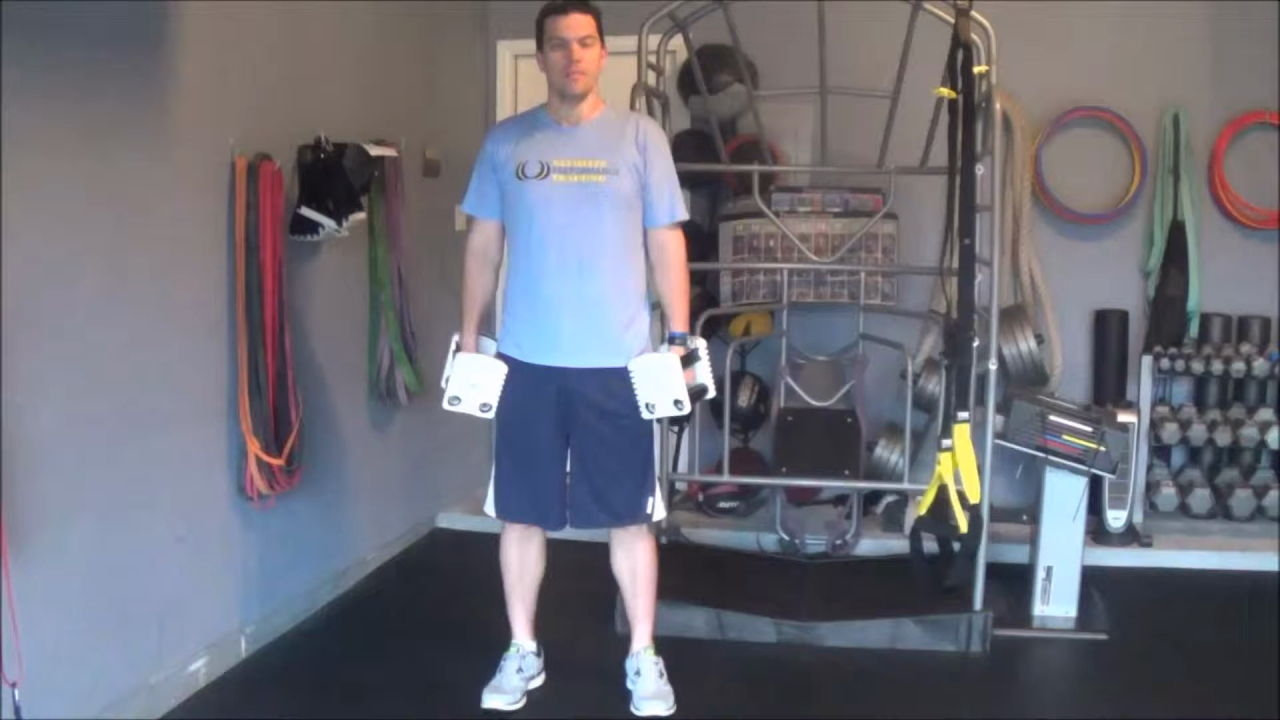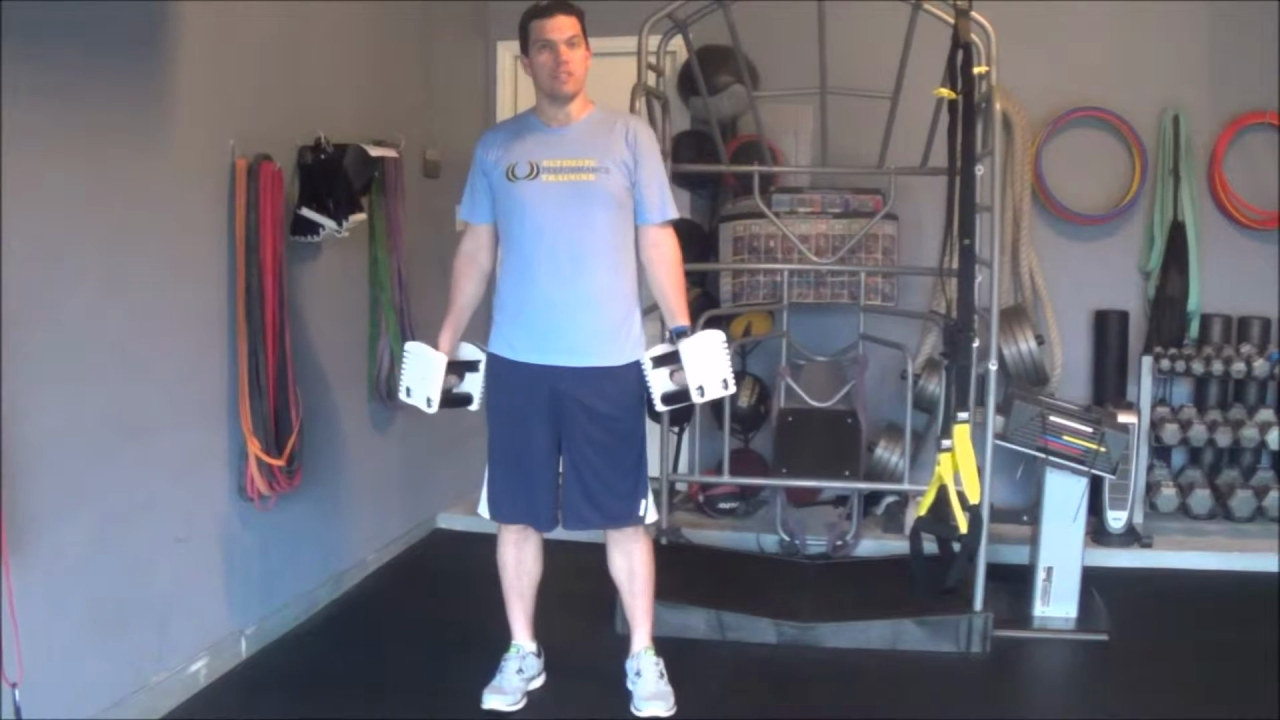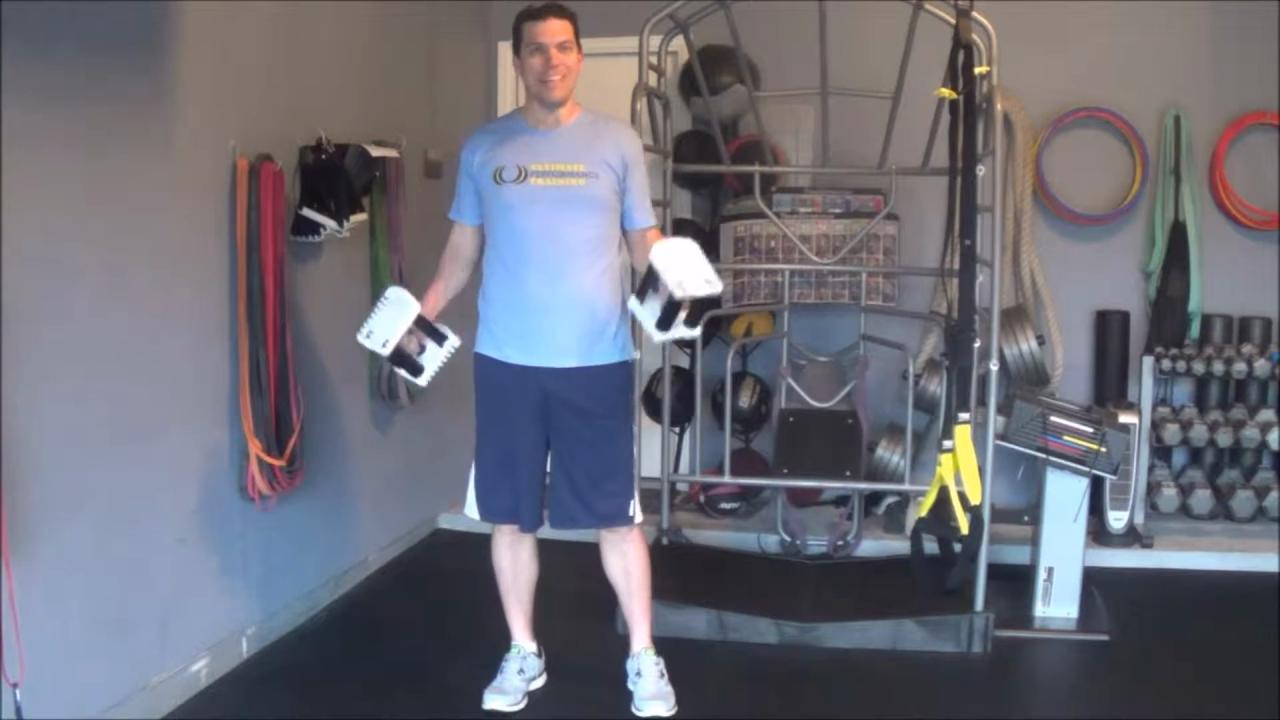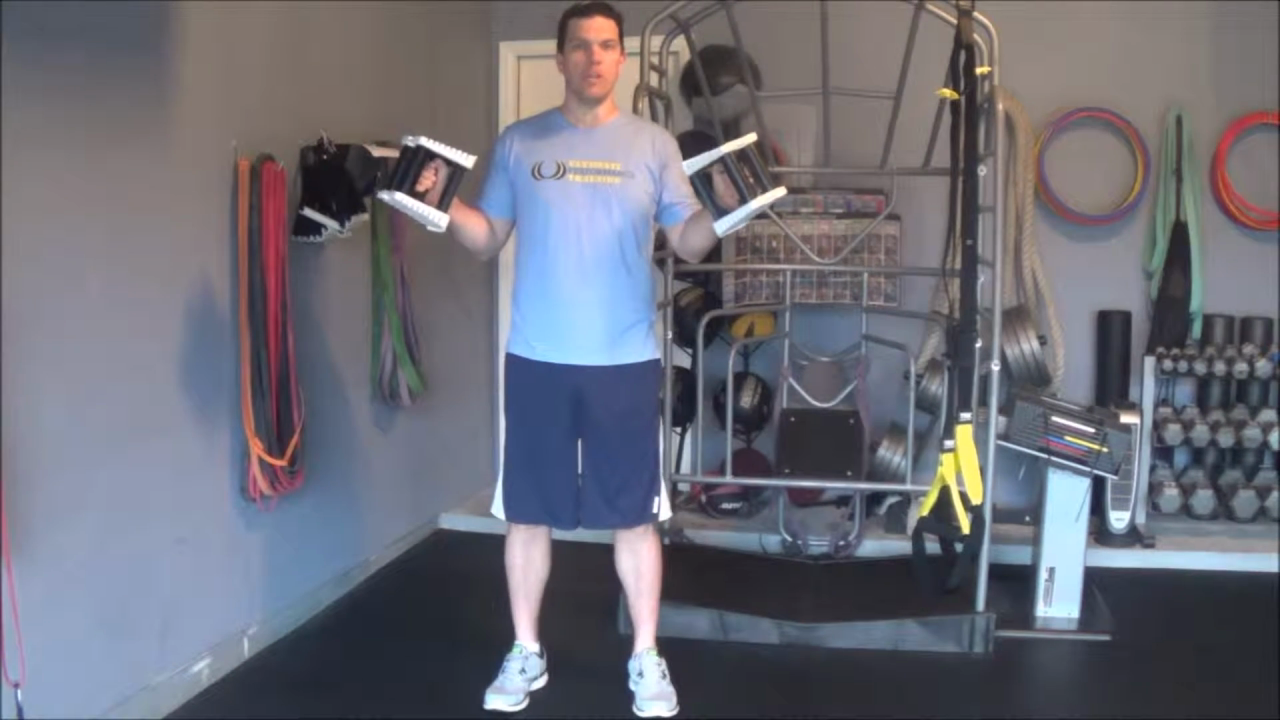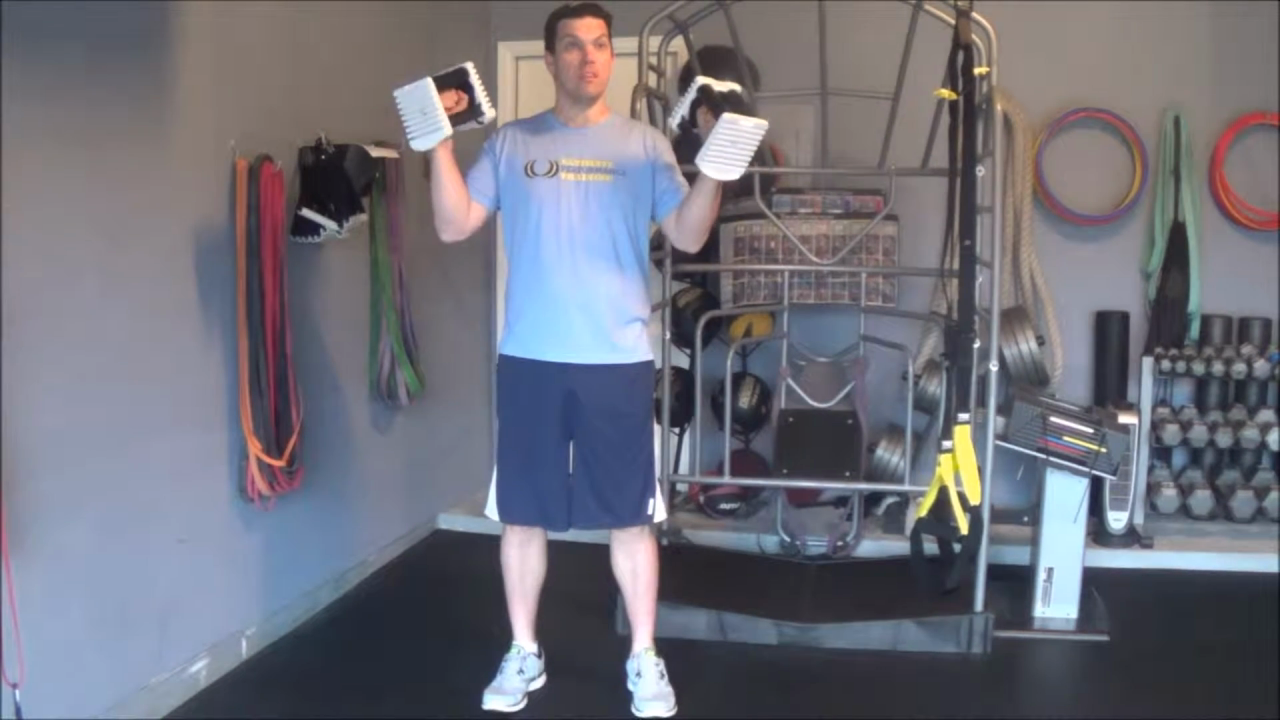
dt=1s
person 1, frame 1
left shoulder: (640, 136)
right shoulder: (505, 142)
left elbow: (665, 243)
right elbow: (484, 245)
left wrist: (679, 339)
right wrist: (468, 337)
left hip: (617, 362)
right hip: (526, 361)
left knee: (629, 515)
right knee: (521, 514)
left ankle: (643, 658)
right ankle: (523, 653)
person 1, frame 2
left shoulder: (629, 136)
right shoulder: (496, 146)
left elbow: (657, 239)
right elbow: (476, 248)
left wrist: (682, 331)
right wrist: (445, 339)
left hip: (609, 362)
right hip: (517, 361)
left knee: (623, 516)
right knee: (515, 515)
left ankle: (642, 657)
right ankle: (522, 652)
person 1, frame 3
left shoulder: (617, 141)
right shoulder: (483, 147)
left elbow: (643, 238)
right elbow: (464, 243)
right wrist: (426, 307)
left hip: (595, 362)
right hip: (506, 361)
left knee: (615, 515)
right knee: (509, 515)
left ankle: (643, 658)
right ankle: (523, 653)
person 1, frame 4
left shoulder: (652, 144)
right shoulder: (518, 143)
left elbow: (687, 244)
right elbow: (488, 240)
left wrist: (722, 211)
right wrist: (441, 203)
left hip: (624, 361)
right hip: (536, 359)
left knee: (634, 515)
right knee: (527, 512)
left ankle: (646, 658)
right ankle: (526, 653)
person 1, frame 5
left shoulder: (645, 143)
right shoulder: (510, 143)
left elbow: (688, 236)
right elbow: (453, 226)
right wrist: (439, 142)
left hip: (619, 360)
right hip: (530, 358)
left knee: (630, 516)
right knee: (522, 513)
left ankle: (644, 658)
right ankle: (523, 654)
